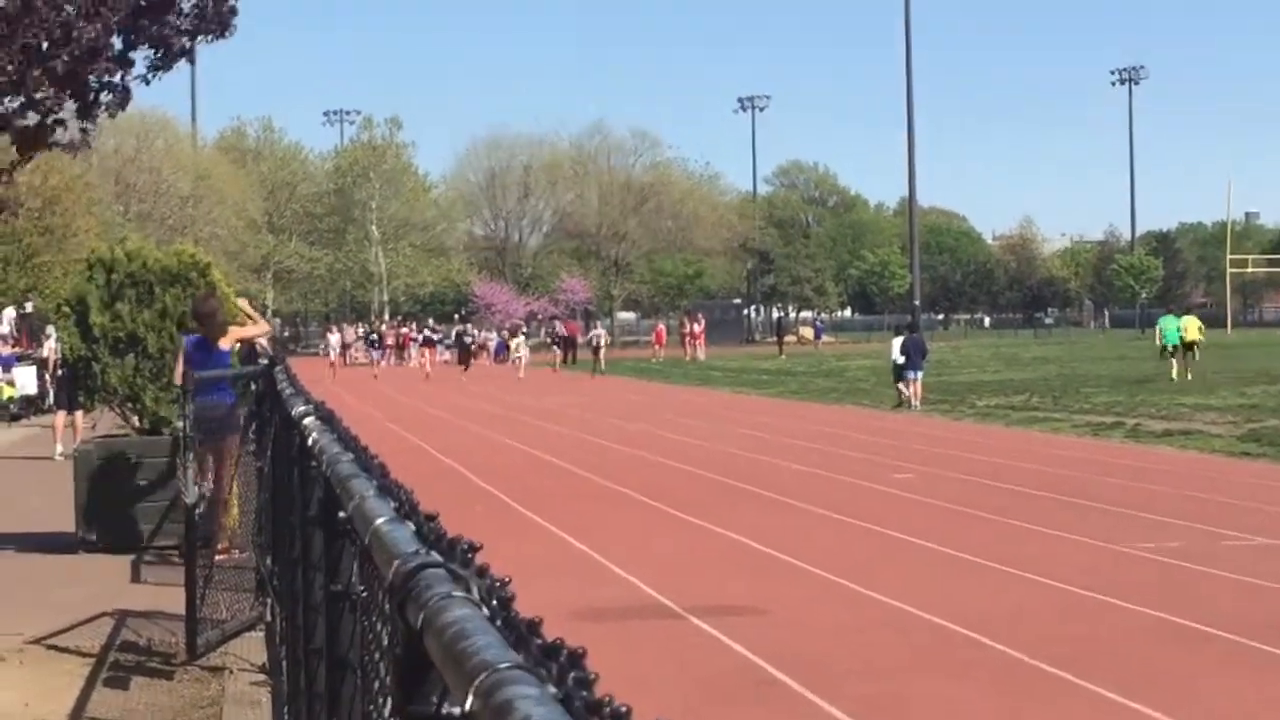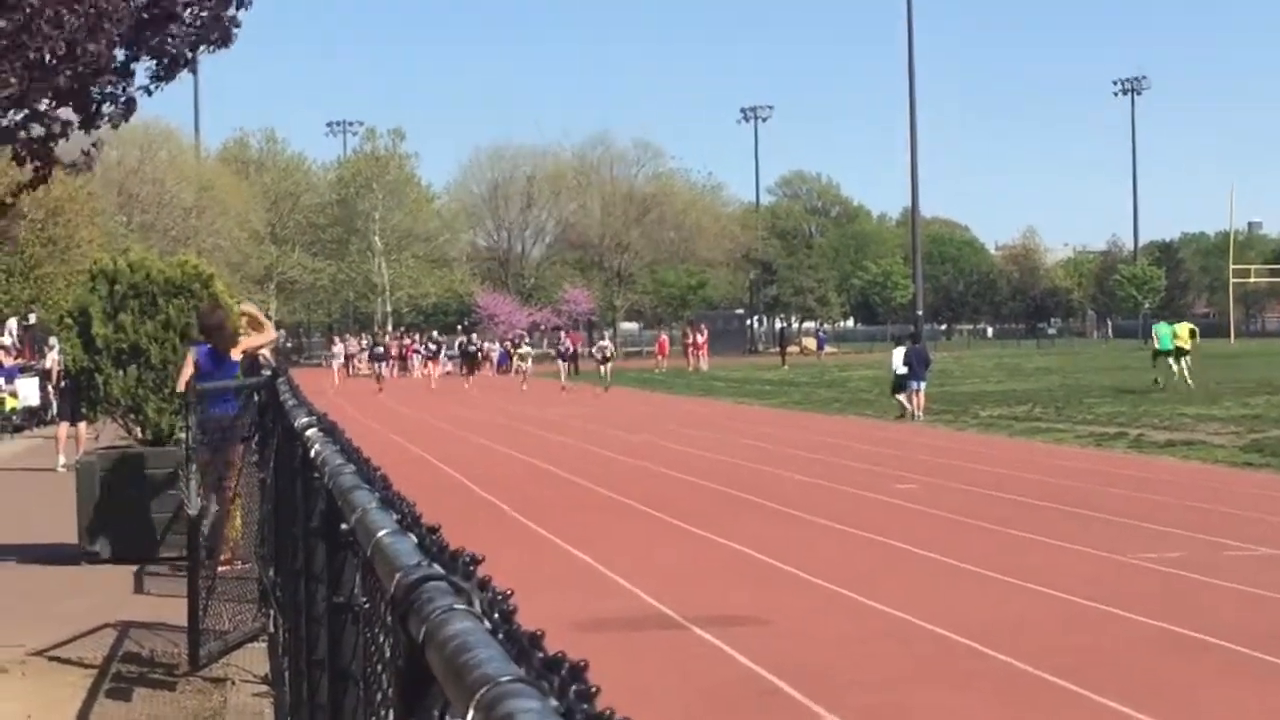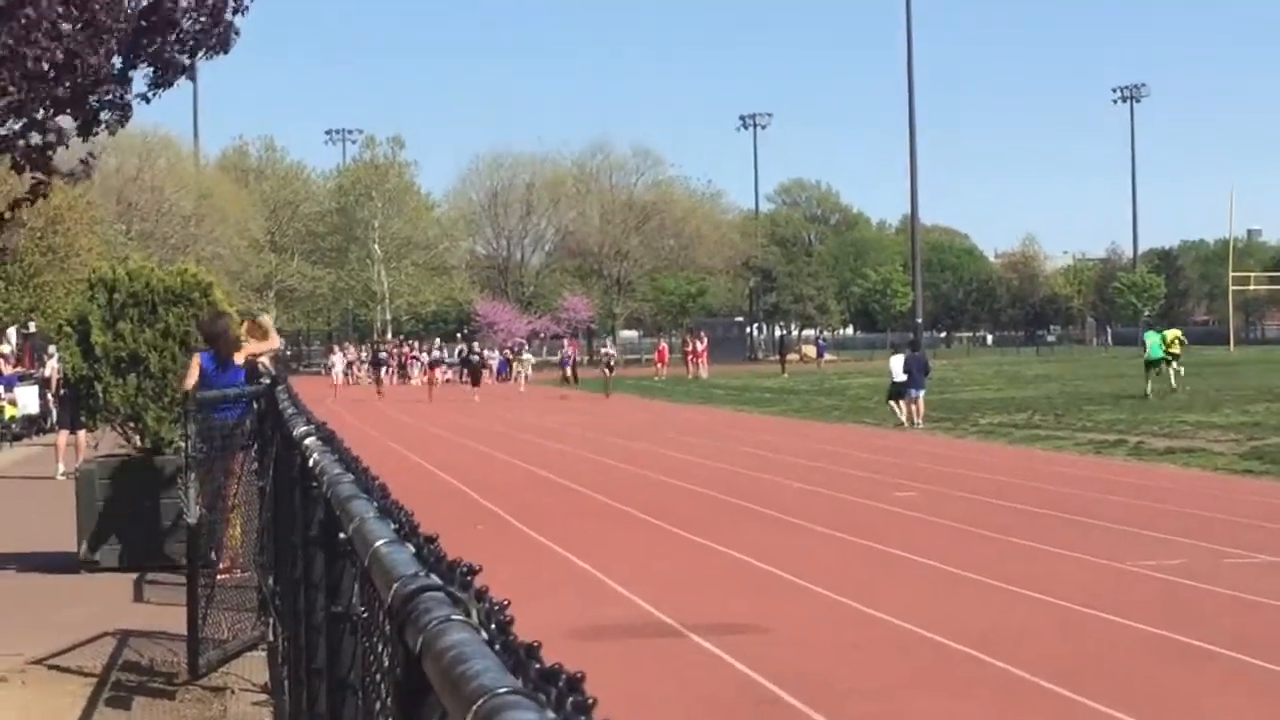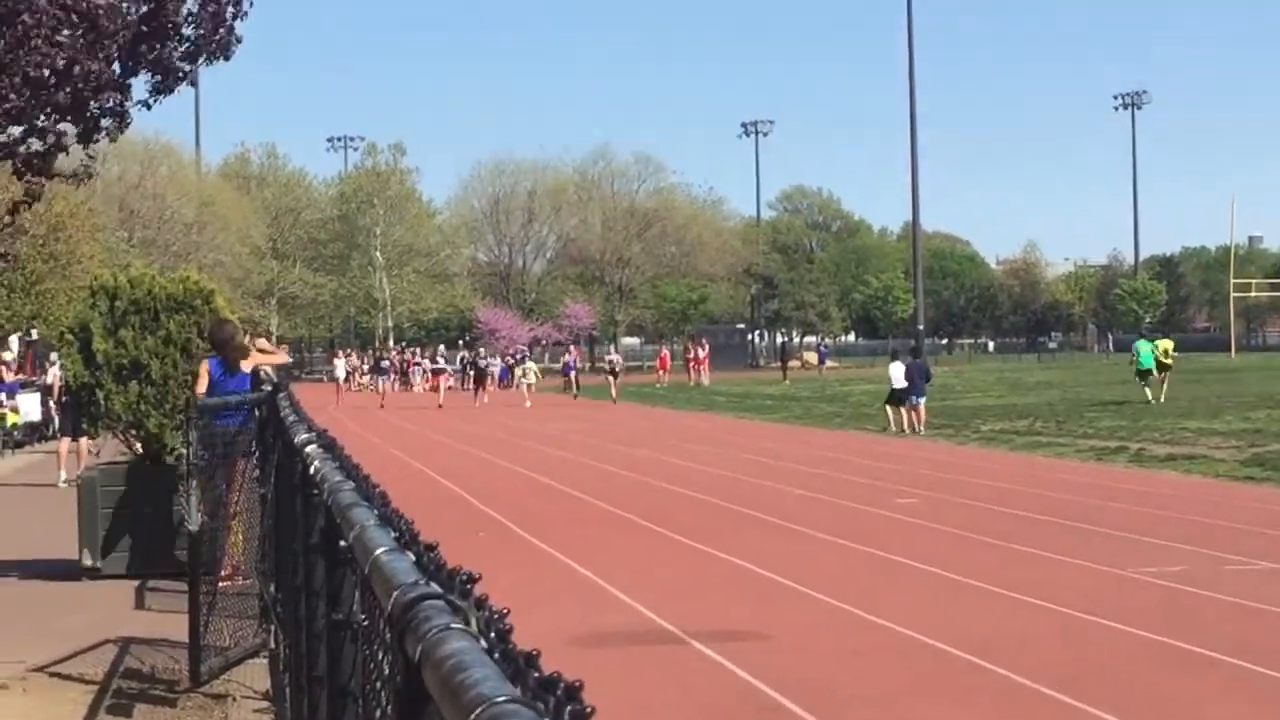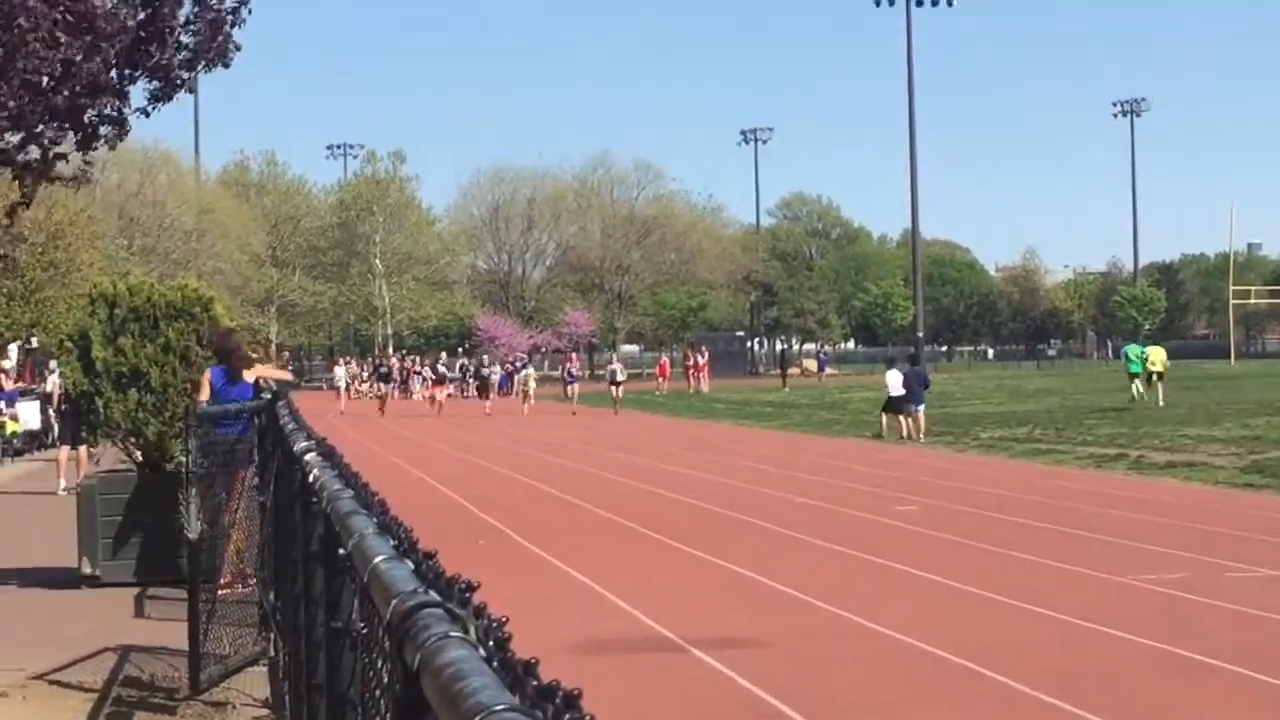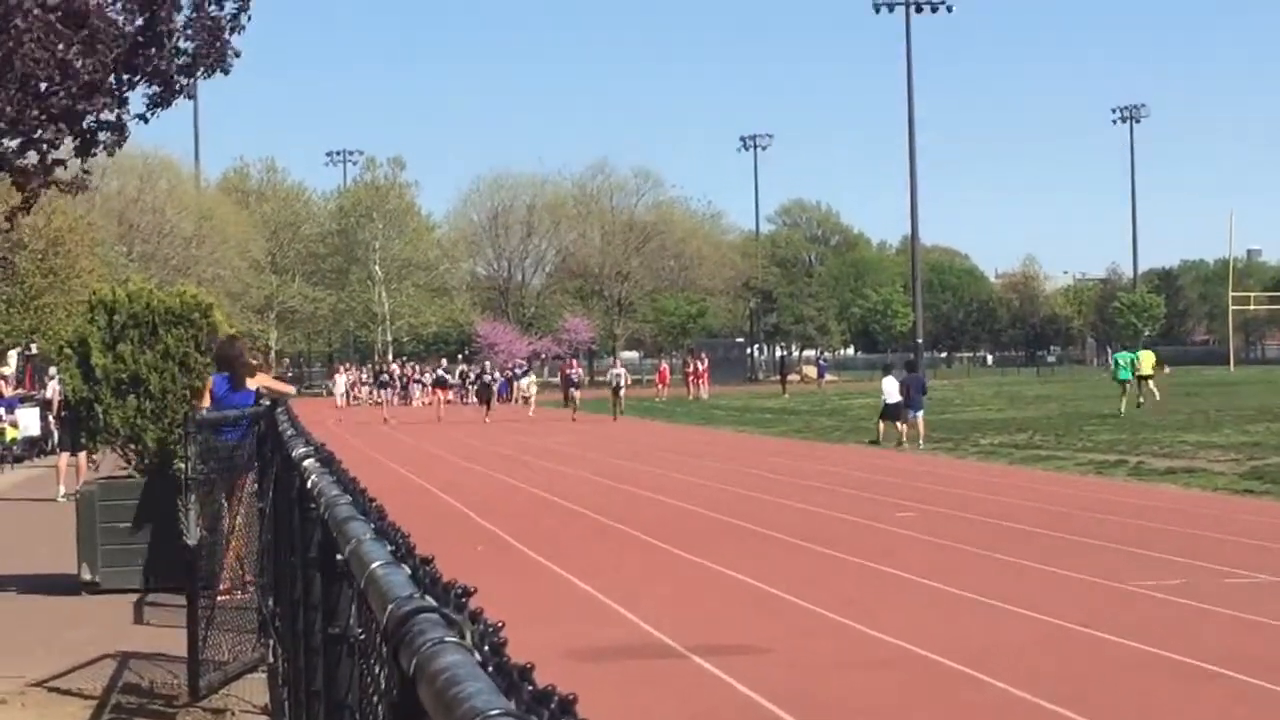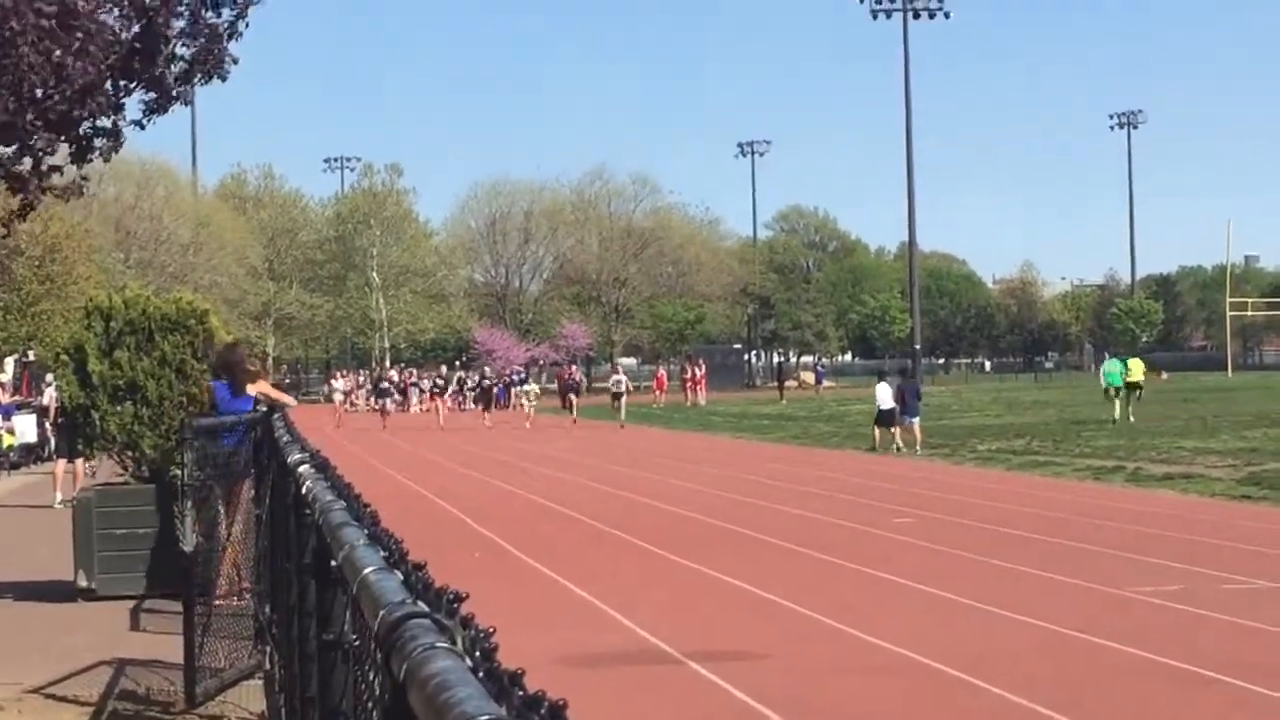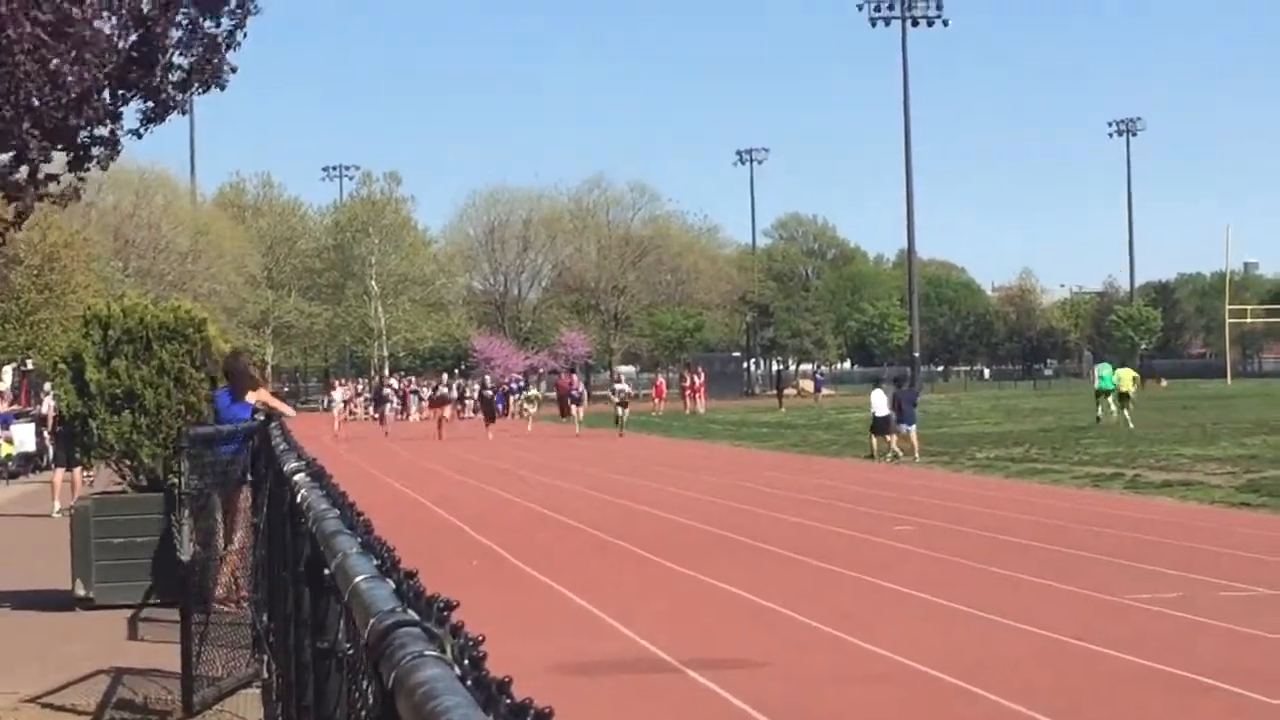
dt=0.1s
person 1, frame 1
left shoulder: (188, 342)
right shoulder: (227, 335)
left elbow: (178, 380)
right elbow: (264, 329)
right wrist: (247, 309)
left hip: (199, 408)
right hip: (225, 409)
left knee: (200, 476)
right knee: (223, 477)
right ankle: (220, 541)
person 1, frame 2
left shoulder: (195, 352)
right shoulder: (237, 345)
left elbow: (181, 388)
right elbow: (272, 335)
left wrist: (201, 384)
right wrist: (255, 314)
left hip: (207, 420)
right hip: (233, 419)
left knee: (210, 484)
right knee: (229, 486)
left ankle: (209, 544)
right ankle: (225, 551)
person 1, frame 3
left shoulder: (200, 358)
right shoulder: (240, 351)
left elbow: (188, 389)
right elbow: (275, 343)
left wrist: (206, 389)
right wrist: (266, 324)
left hip: (210, 426)
right hip: (236, 426)
left knee: (216, 490)
right knee: (231, 494)
left ankle: (222, 552)
right ankle: (225, 559)
person 1, frame 4
left shoulder: (207, 365)
right shoulder: (247, 358)
left elbow: (199, 396)
right elbow: (284, 358)
right wrist: (265, 347)
right hip: (240, 432)
left knee: (227, 497)
right knee: (234, 500)
left ankle: (234, 560)
right ankle: (228, 567)
person 1, frame 5
left shoulder: (210, 373)
right shoulder: (251, 369)
left elbow: (201, 404)
right elbow: (288, 376)
right wrist: (264, 376)
left hip: (217, 441)
right hip: (242, 440)
left knee: (231, 506)
right knee: (237, 507)
left ankle: (243, 568)
right ankle: (227, 575)
person 1, frame 6
left shoulder: (213, 381)
right shoulder: (253, 378)
left elbow: (203, 414)
right elbow: (290, 390)
right wrist: (266, 390)
left hip: (221, 449)
right hip: (244, 449)
left knee: (235, 510)
right knee: (238, 513)
left ankle: (242, 575)
right ankle: (226, 581)
person 1, frame 7
left shoulder: (215, 387)
right shoulder: (254, 385)
right elbow: (291, 402)
right wrist: (265, 399)
right hip: (243, 454)
left knee: (230, 518)
right knee: (238, 519)
left ankle: (239, 581)
right ankle: (223, 586)
person 1, frame 8
left shoulder: (219, 395)
right shoulder: (255, 393)
right elbow: (290, 412)
right wrist: (266, 407)
right hip: (242, 463)
left knee: (230, 526)
right knee: (240, 528)
left ankle: (238, 589)
right ankle: (222, 590)
